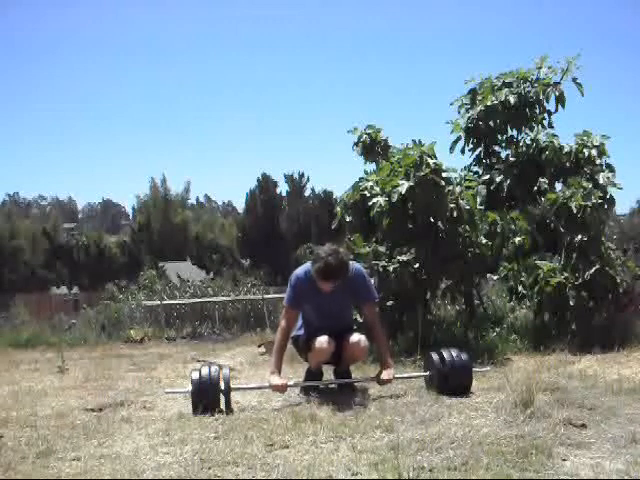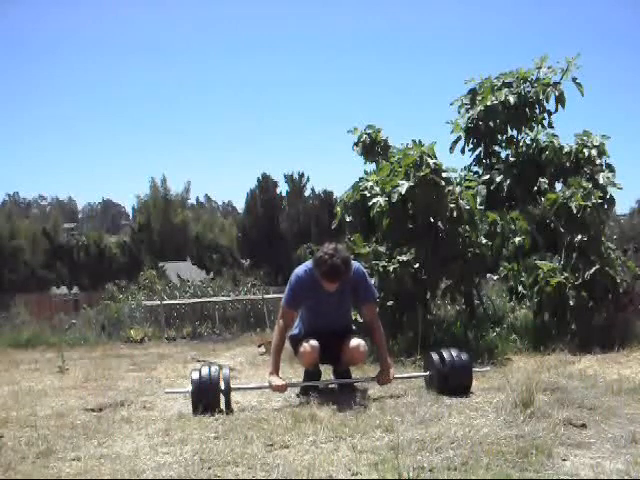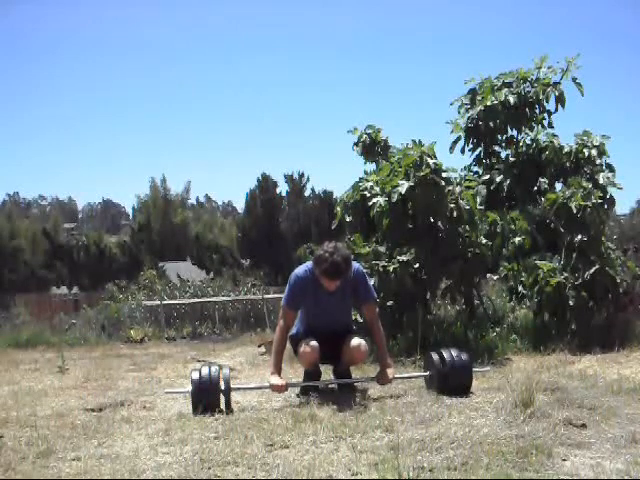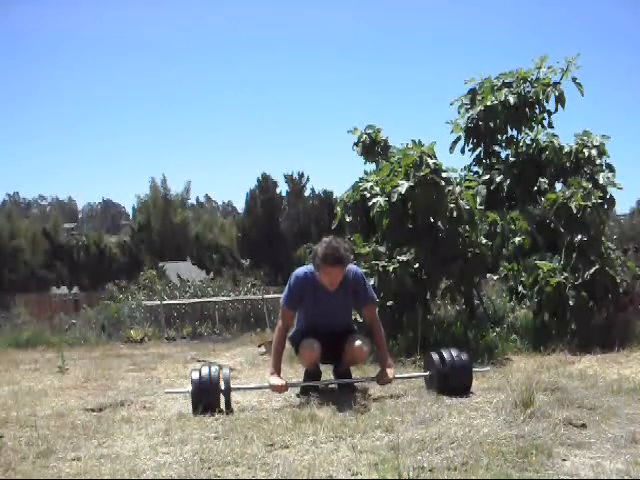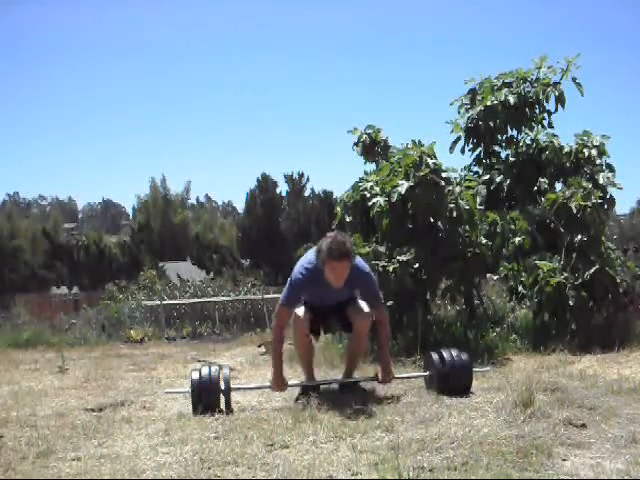
dt=1s
person 1, frame 1
left shoulder: (356, 274)
right shoulder: (301, 276)
left elbow: (372, 320)
right elbow: (286, 323)
left wrist: (386, 364)
right wrist: (275, 372)
left hip: (342, 334)
right hip: (310, 336)
left knee: (360, 345)
right knee: (324, 345)
left ankle: (342, 371)
right ankle: (313, 373)
person 1, frame 2
left shoulder: (356, 272)
right shoulder: (302, 275)
left elbow: (372, 319)
right elbow: (283, 322)
left wrist: (386, 365)
right wrist: (274, 373)
left hip: (341, 334)
right hip: (308, 335)
left knee: (359, 350)
right knee: (309, 351)
left ankle: (341, 370)
right ankle: (312, 373)
person 1, frame 3
left shoulder: (356, 273)
right shoulder: (301, 276)
left elbow: (373, 319)
right elbow: (284, 323)
left wrist: (386, 364)
right wrist: (275, 373)
left hip: (342, 335)
right hip: (308, 335)
left knee: (360, 349)
right knee: (308, 351)
left ankle: (341, 371)
right ankle: (312, 373)
person 1, frame 4
left shoulder: (355, 275)
right shoulder: (301, 277)
left elbow: (373, 320)
right elbow: (283, 324)
left wrist: (386, 365)
right wrist: (275, 373)
left hip: (342, 335)
right hip: (309, 335)
left knee: (362, 349)
right knee: (310, 351)
left ankle: (342, 370)
right ankle: (312, 373)
person 1, frame 5
left shoulder: (361, 271)
right shoulder: (304, 271)
left elbow: (381, 317)
right elbow: (279, 322)
left wrist: (385, 364)
right wrist: (277, 373)
left hip: (344, 302)
right hip: (312, 304)
left knee: (364, 320)
right knee: (300, 321)
left ankle: (348, 379)
right ankle: (310, 382)
